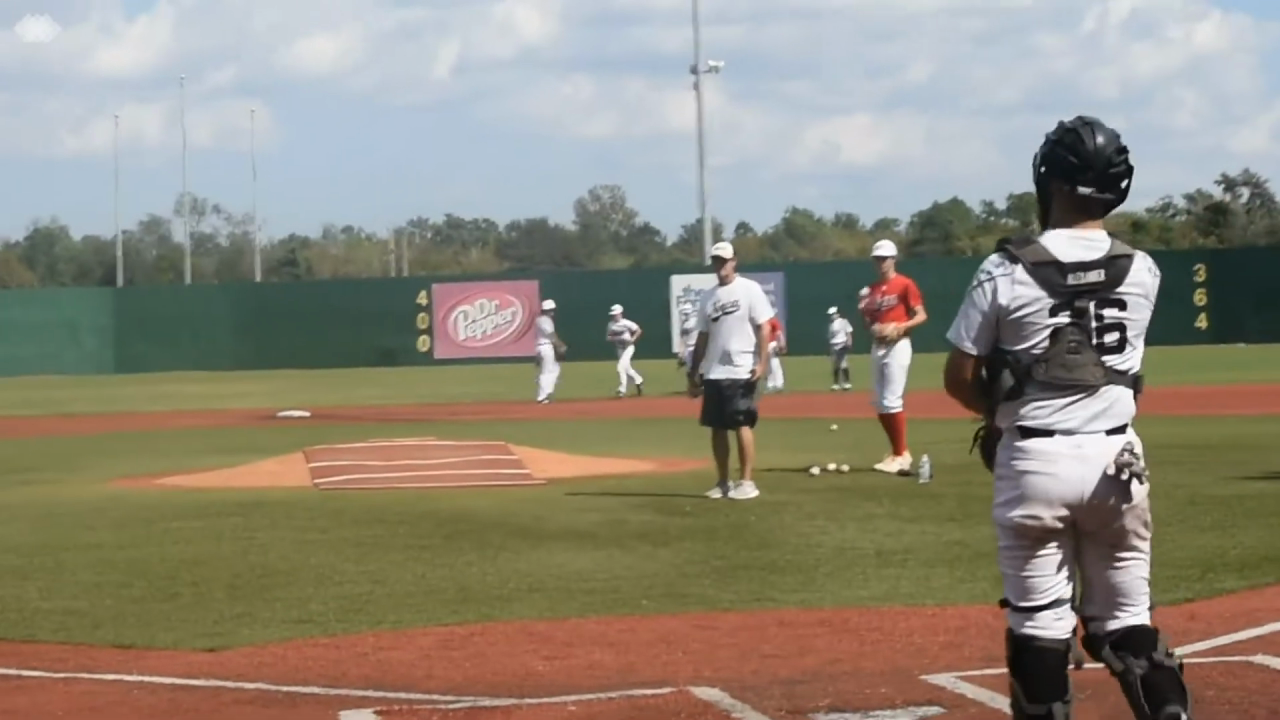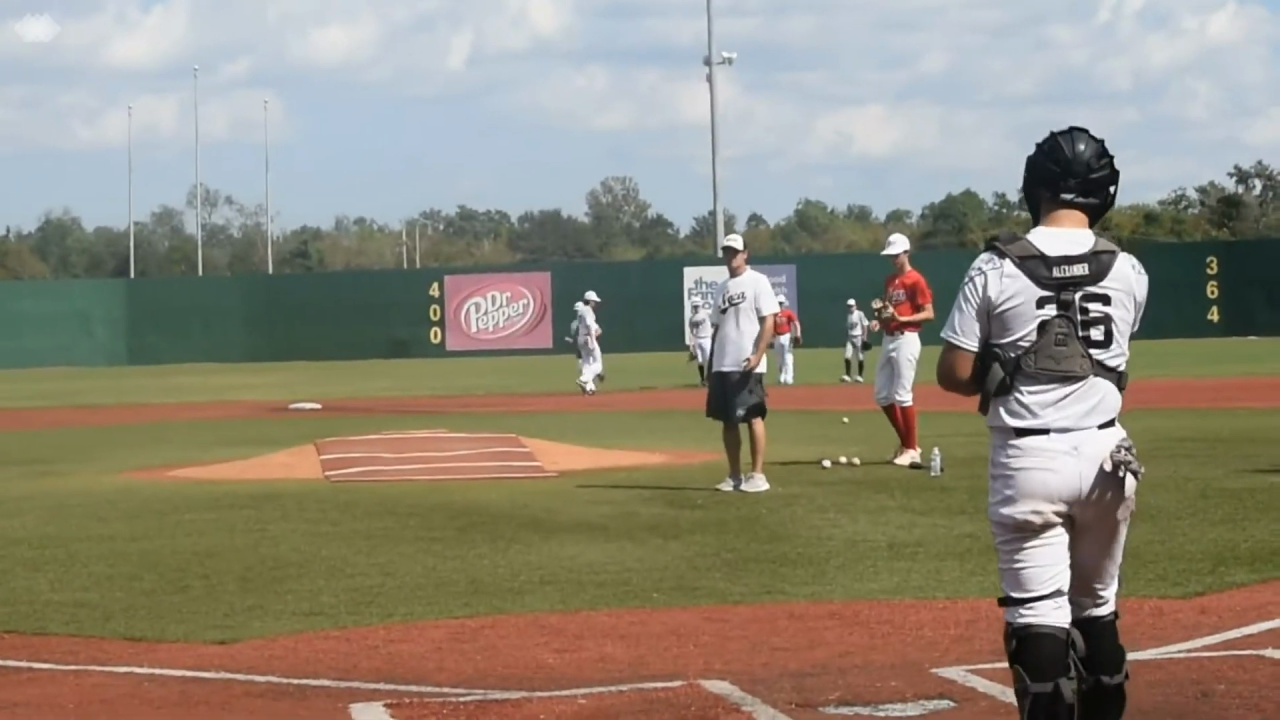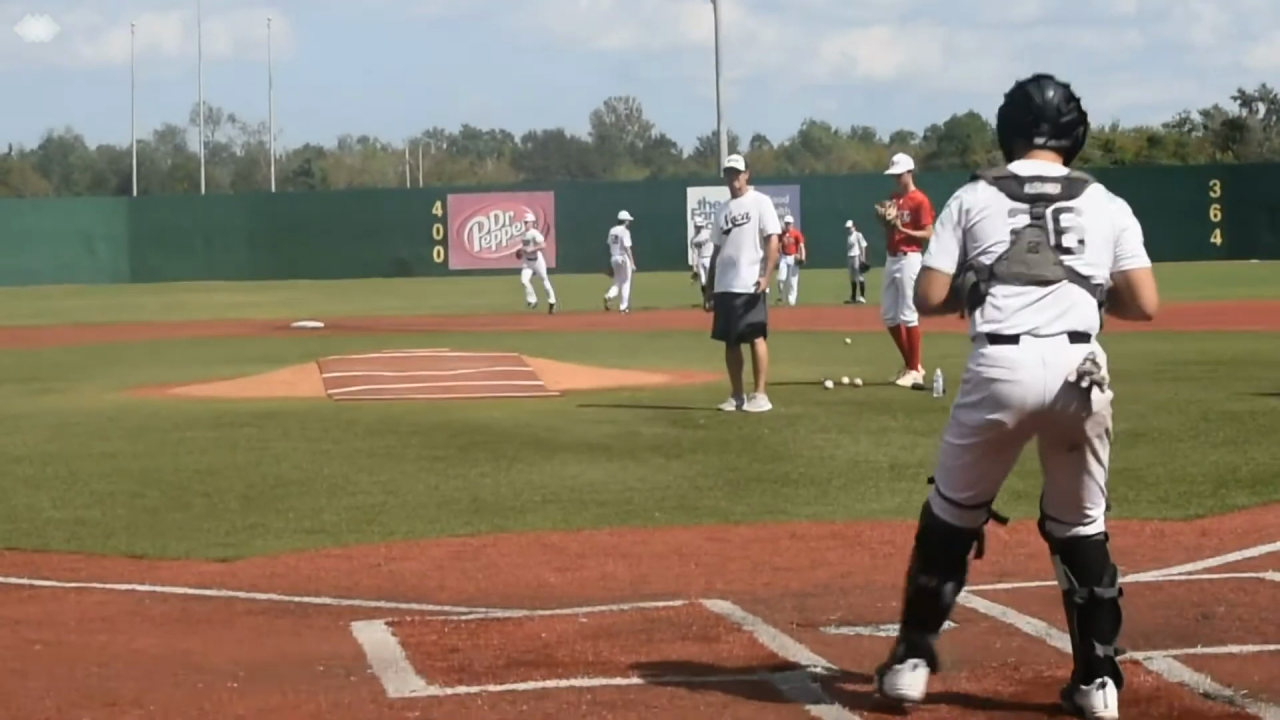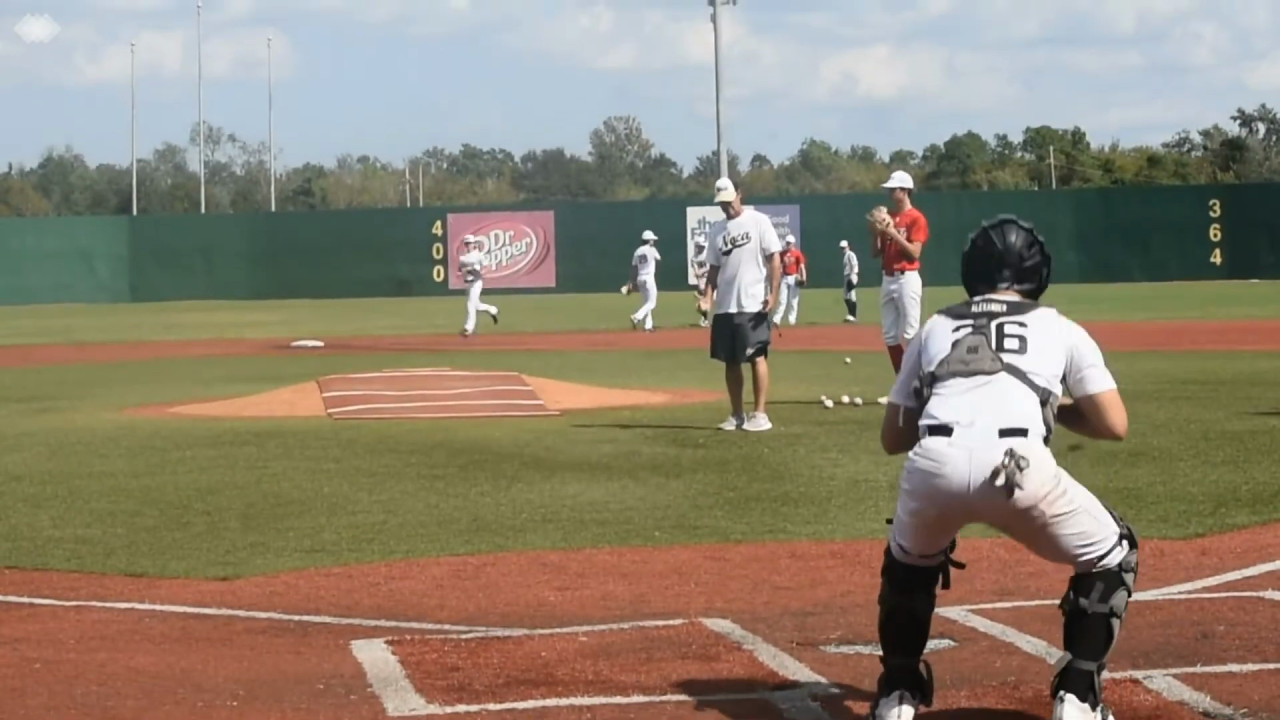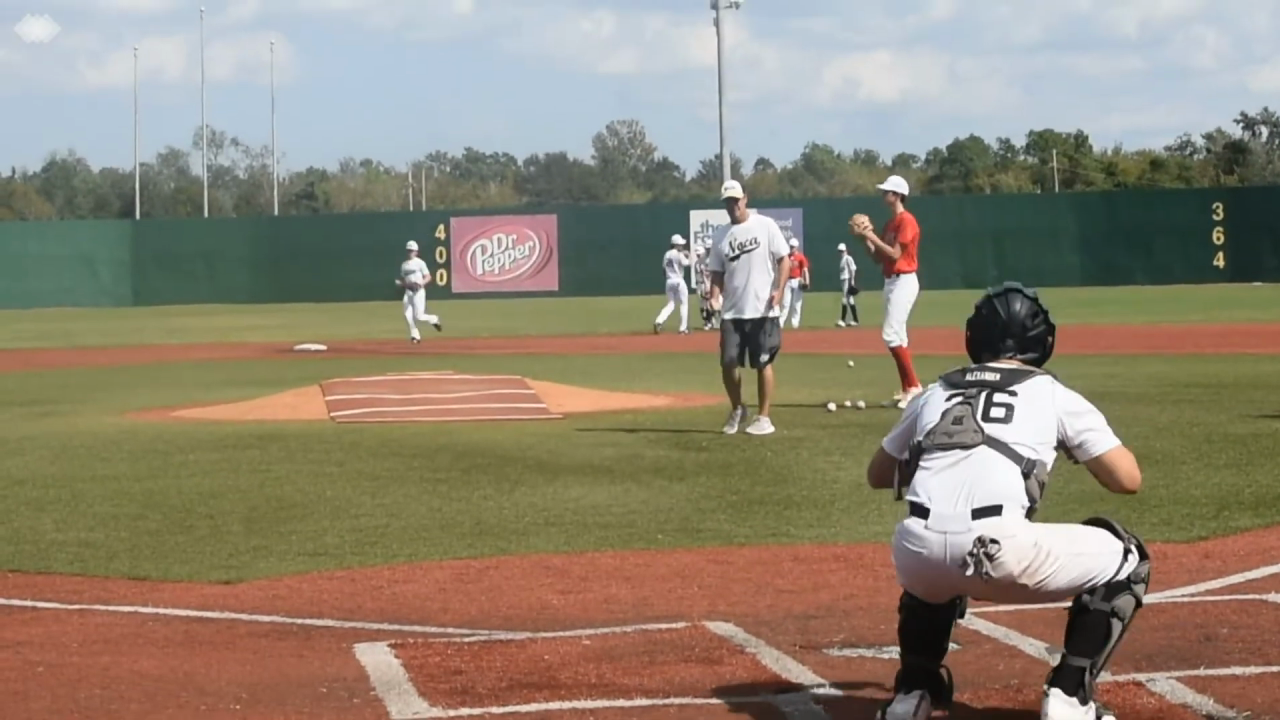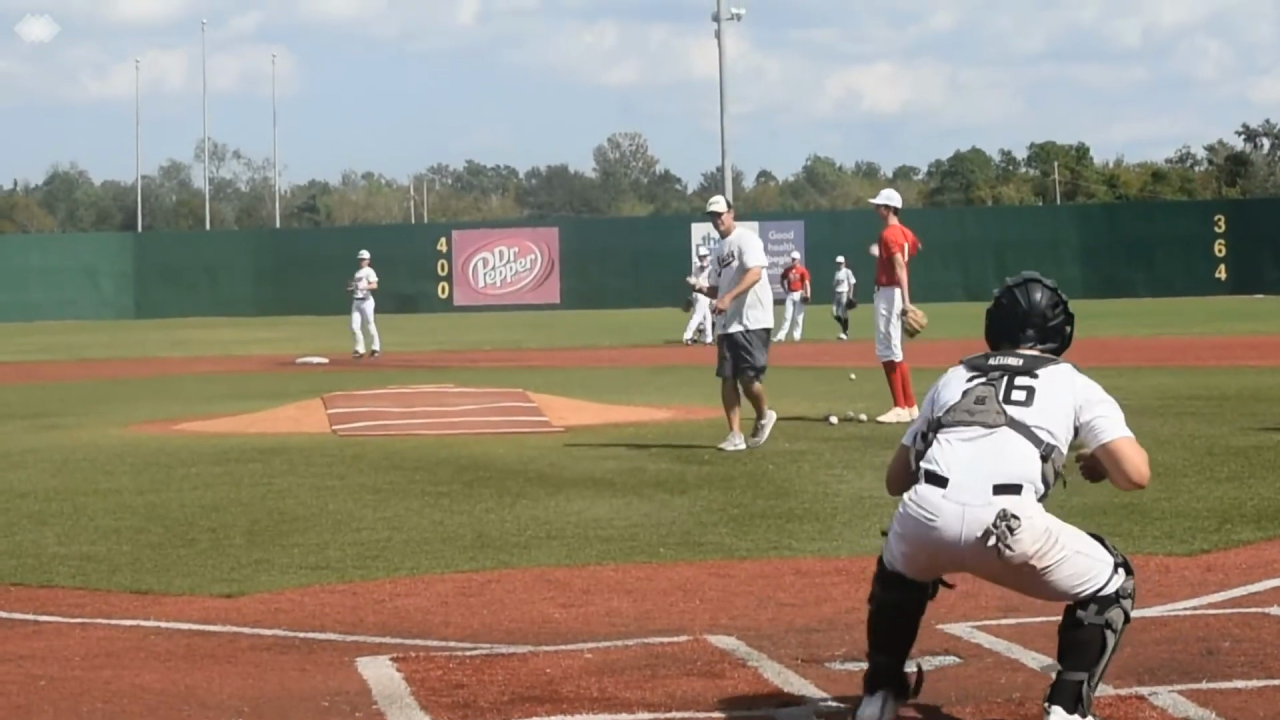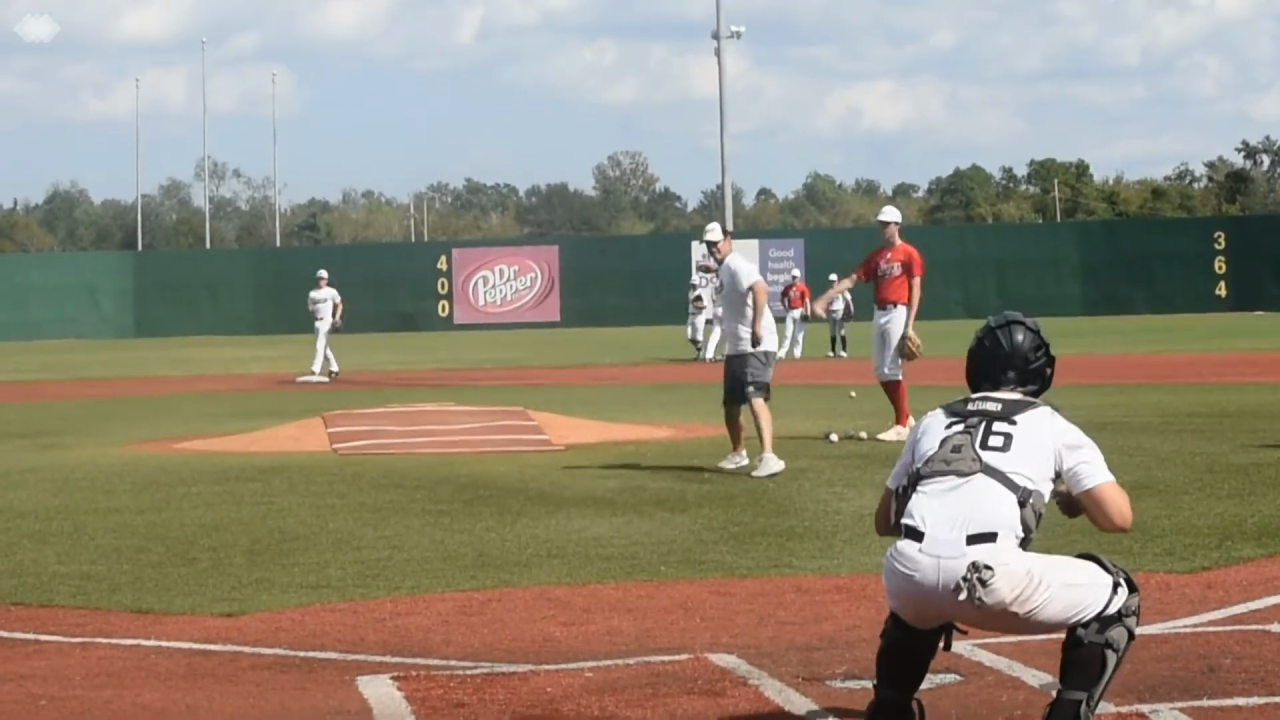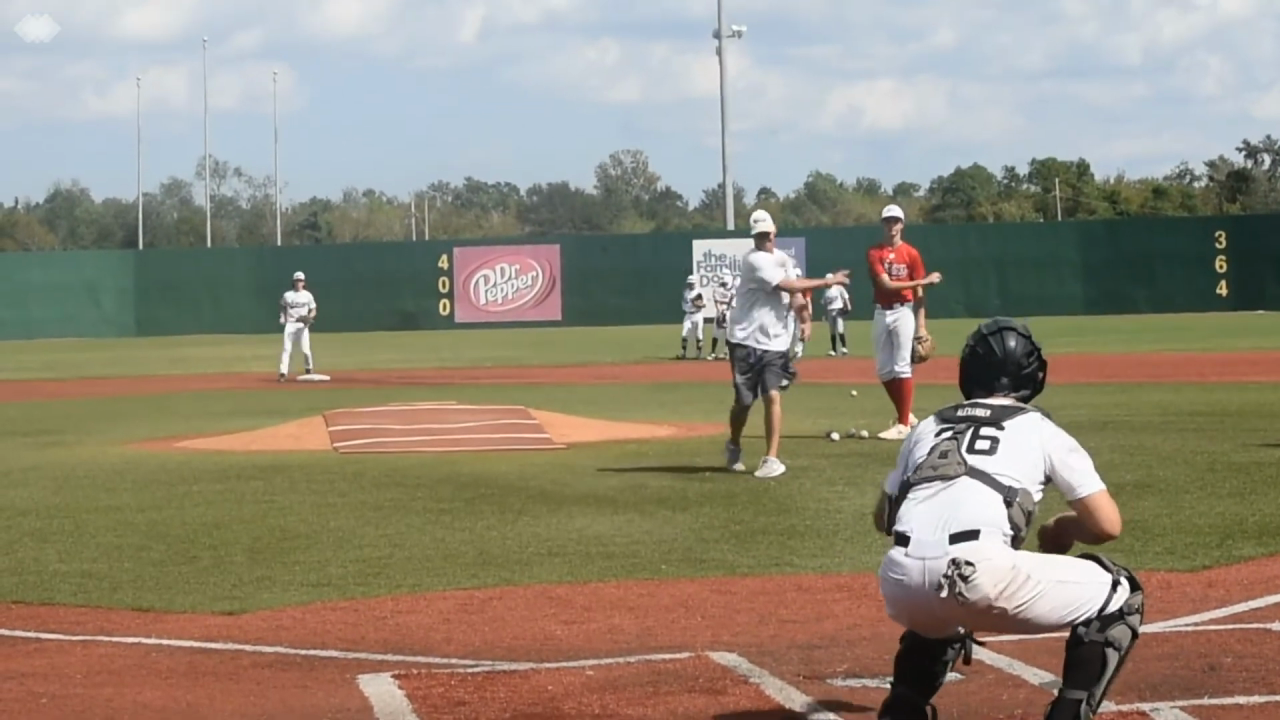
dt=0.5s
person 1, frame 1
left shoulder: (1004, 269)
right shoulder: (1143, 270)
left elbow: (960, 379)
left hip: (1034, 463)
right hip: (1115, 459)
left knee: (1039, 625)
right knee: (1126, 620)
person 1, frame 2
left shoulder: (994, 267)
right shoulder: (1129, 271)
left elbow: (953, 374)
left hip: (1028, 460)
right hip: (1104, 456)
left knee: (1038, 616)
right knee: (1096, 611)
person 1, frame 3
left shoulder: (973, 197)
right shoulder: (1105, 204)
left elbow: (931, 297)
right elbow: (1144, 305)
left hip: (998, 369)
right hip: (1076, 370)
left knee: (952, 516)
right knee: (1080, 527)
left ankle: (913, 657)
person 1, frame 4
left shoulder: (936, 326)
right shoulder: (1060, 327)
left elbow: (892, 437)
right elbow: (1115, 425)
left hip: (936, 462)
right hip: (1018, 464)
left knee: (910, 558)
right knee: (1110, 556)
person 1, frame 5
left shoulder: (935, 393)
right shoulder: (1055, 395)
left elbow: (879, 475)
right elbow: (1127, 479)
right wrist: (1078, 450)
left hip: (916, 550)
right hip: (996, 548)
right knee: (1126, 562)
person 1, frame 6
left shoulder: (955, 376)
right shoulder: (1074, 383)
left elbow: (896, 479)
right elbow: (1136, 474)
right wrist: (1101, 462)
left hip: (925, 517)
right hip: (1005, 524)
left knee: (898, 569)
right knee: (1111, 583)
person 1, frame 7
left shoulder: (933, 421)
right shoulder: (1054, 426)
left elbow: (885, 522)
right elbow: (1118, 518)
right wrist: (1079, 499)
left hip: (905, 573)
right hip: (988, 576)
right knee: (1116, 598)
person 1, frame 8
left shoulder: (926, 428)
right shoulder: (1045, 432)
left elbow: (883, 518)
right elbow: (1107, 525)
right wrist: (1066, 528)
left hip: (899, 582)
right hip: (977, 576)
left knee: (934, 622)
right knee: (1119, 598)
person 2, frame 1
left shoulder: (749, 289)
right shoulder: (708, 297)
left elbow: (764, 329)
left wrist: (762, 363)
right wrist: (693, 372)
left hip: (741, 372)
right hip: (714, 374)
left knee: (742, 425)
right knee: (717, 427)
left ankle: (746, 482)
right ankle: (723, 482)
person 2, frame 2
left shoulder: (757, 281)
right shoulder: (722, 288)
left elbow: (769, 322)
left wrist: (758, 355)
right wrist: (711, 366)
left hip: (746, 365)
right hip: (722, 366)
left knee: (753, 417)
right knee: (728, 421)
left ankle: (757, 474)
right ankle: (734, 475)
person 2, frame 3
left shoulder: (760, 202)
right shoulder: (723, 209)
left elbow: (773, 242)
left wrist: (767, 276)
right wrist: (710, 288)
left hip: (750, 286)
right hip: (724, 287)
left knee: (756, 338)
right knee: (730, 341)
left ankle: (760, 395)
right ankle: (737, 395)
person 2, frame 4
left shoulder: (758, 221)
right shoulder: (719, 230)
left elbow: (775, 259)
left wrist: (773, 294)
right wrist: (708, 296)
left hip: (753, 305)
right hip: (725, 307)
left knee: (757, 357)
right knee: (730, 361)
left ankle: (760, 414)
right ankle: (737, 414)
person 2, frame 5
left shoulder: (765, 225)
right shoulder: (722, 236)
left elbow: (784, 260)
right elbow: (717, 273)
left wrist: (778, 291)
right wrist: (715, 297)
left hip: (762, 311)
right hip: (732, 311)
left knee: (763, 363)
right knee: (729, 362)
left ankle: (763, 417)
right ankle: (737, 411)
person 2, frame 6
left shoulder: (746, 238)
right shoulder: (719, 250)
left elbow: (755, 273)
left wrist: (728, 298)
right wrist: (702, 288)
left hip: (754, 321)
right hip: (728, 324)
left knee: (749, 377)
right knee: (727, 377)
left ankle: (764, 416)
right ankle: (735, 435)
person 2, frame 7
left shoulder: (738, 265)
right shoulder: (725, 270)
left elbow: (759, 287)
left wrist: (758, 324)
right wrist: (713, 268)
left hip: (757, 347)
right hip: (736, 349)
left knee: (755, 397)
right knee: (730, 403)
left ankle: (768, 456)
right ankle: (739, 453)
person 2, frame 8
left shoulder: (782, 259)
right shoulder: (754, 260)
left elbow: (793, 294)
right elbow: (789, 286)
right wrist: (827, 282)
left hip: (776, 343)
right hip: (746, 342)
left knee: (772, 396)
right knee: (743, 400)
left ankle: (771, 459)
right ankle: (734, 445)
person 3, frame 1
left shoulder: (905, 284)
right shoulder: (872, 289)
left elbow: (921, 315)
right elbow: (868, 320)
left wrist: (902, 327)
right wrist: (865, 312)
left hip: (897, 346)
right hip: (877, 347)
left knee: (892, 401)
right knee: (879, 403)
left ankle: (901, 457)
right ankle: (899, 452)
person 3, frame 2
left shoulder: (916, 280)
right shoulder: (890, 280)
left elbow: (929, 314)
left wrist: (901, 318)
right wrist: (880, 320)
left hip: (906, 340)
right hip: (888, 340)
left knee: (902, 395)
right knee: (882, 394)
left ankle: (912, 450)
right ankle: (905, 443)
person 3, frame 3
left shoulder: (920, 200)
right shoulder: (892, 199)
left elbow: (929, 235)
left wrist: (902, 229)
right wrist: (885, 221)
left hip: (910, 260)
right hip: (891, 260)
left knee: (908, 315)
right knee: (889, 316)
left ankle: (915, 371)
right ankle: (911, 365)
person 3, frame 4
left shoulder: (915, 218)
right shoulder: (889, 219)
left elbow: (915, 252)
right elbow: (876, 253)
left wrist: (893, 233)
right wrist: (876, 232)
left hip: (907, 280)
right hip: (887, 280)
left knee: (910, 334)
right knee: (891, 336)
person 3, frame 5
left shoulder: (906, 220)
right shoulder: (891, 223)
left elbow: (894, 255)
right elbow: (881, 257)
left wrist: (871, 237)
right wrist: (867, 236)
left hip: (904, 282)
right hip: (891, 282)
left knee: (891, 336)
right knee: (896, 337)
left ankle: (914, 387)
right ankle: (906, 391)
person 3, frame 6
left shoulder: (888, 233)
right shoulder: (905, 232)
left elbow: (900, 266)
right elbow: (915, 248)
left wrist: (906, 301)
left hip: (888, 294)
right hip: (895, 294)
left knee: (887, 350)
right knee: (894, 351)
left ankle: (900, 408)
right ankle: (910, 405)
person 3, frame 7
left shoulder: (909, 253)
right shoulder: (875, 255)
left elbow: (915, 291)
right elbow: (851, 280)
left wrist: (910, 325)
right wrist: (825, 299)
left hip: (897, 313)
right hip: (878, 314)
left knee: (892, 369)
right knee: (882, 370)
left ankle: (901, 425)
right ankle: (905, 418)
person 3, frame 8
left shoulder: (911, 254)
right shoulder: (874, 252)
left elbow: (918, 293)
right elbow: (886, 284)
left wrist: (921, 325)
right wrist: (923, 281)
left hip: (904, 312)
right hip: (881, 313)
left knee: (902, 367)
right knee: (883, 370)
left ankle: (903, 423)
right ankle: (905, 415)
